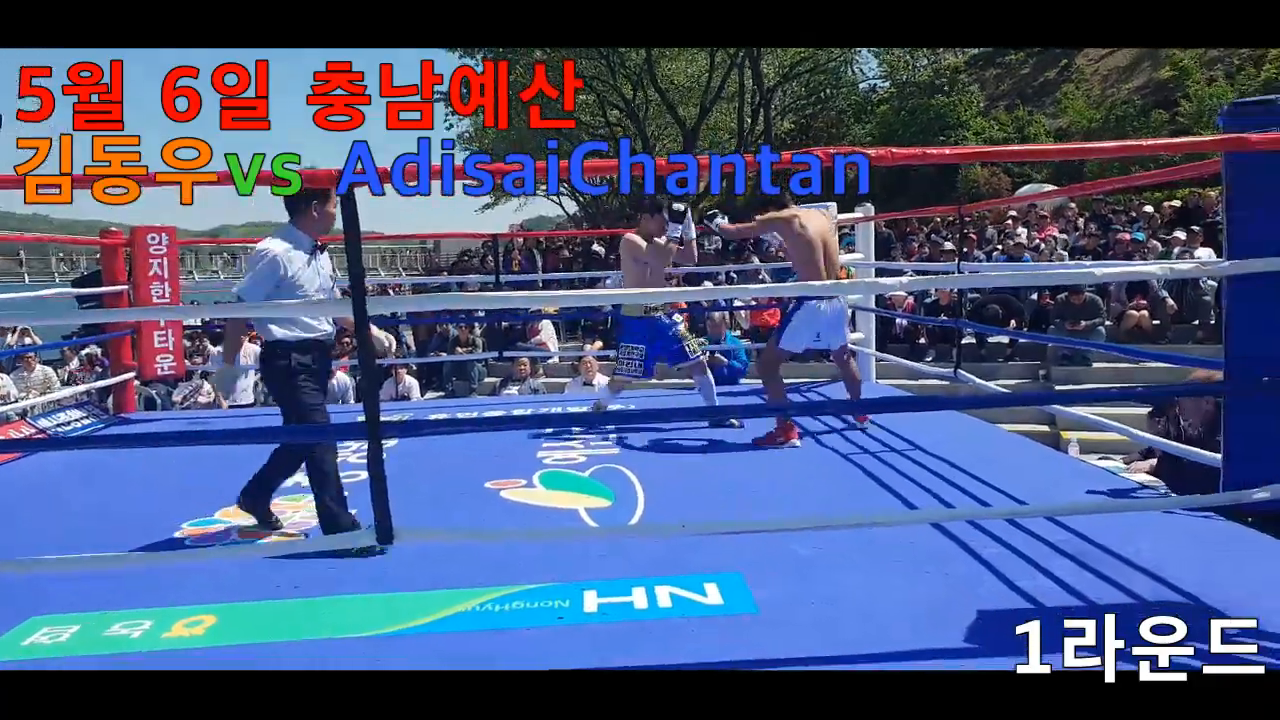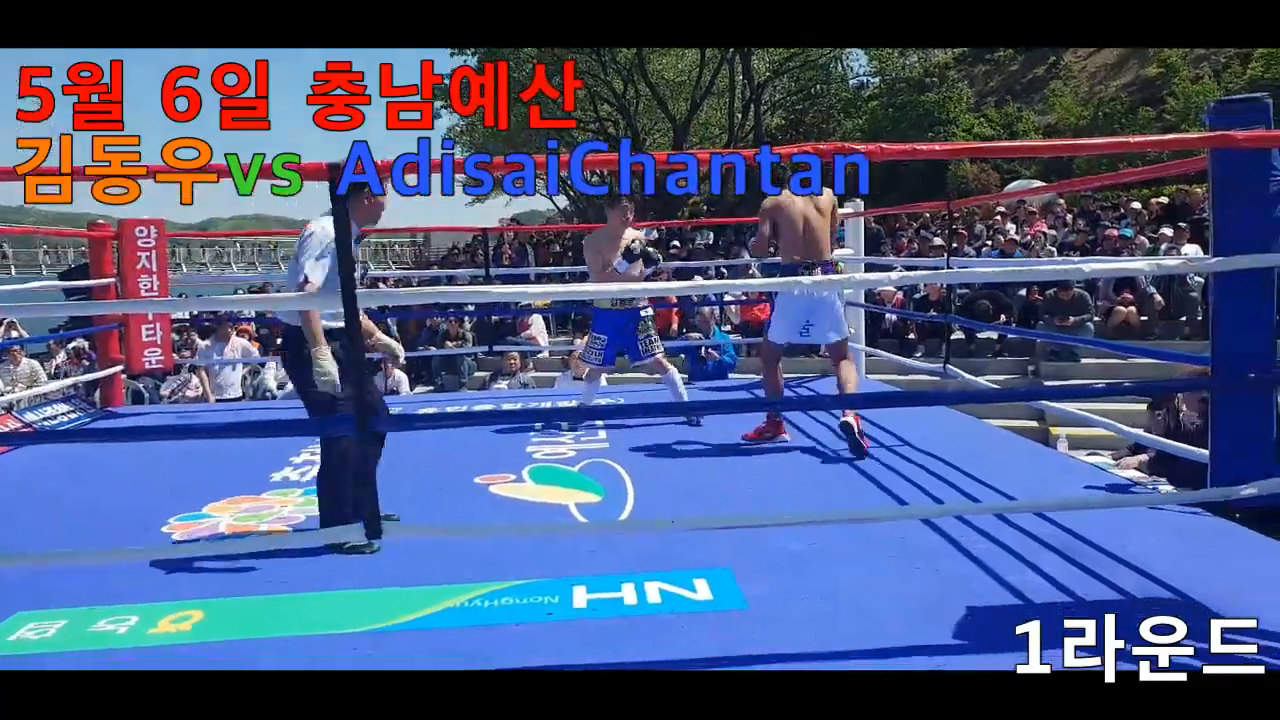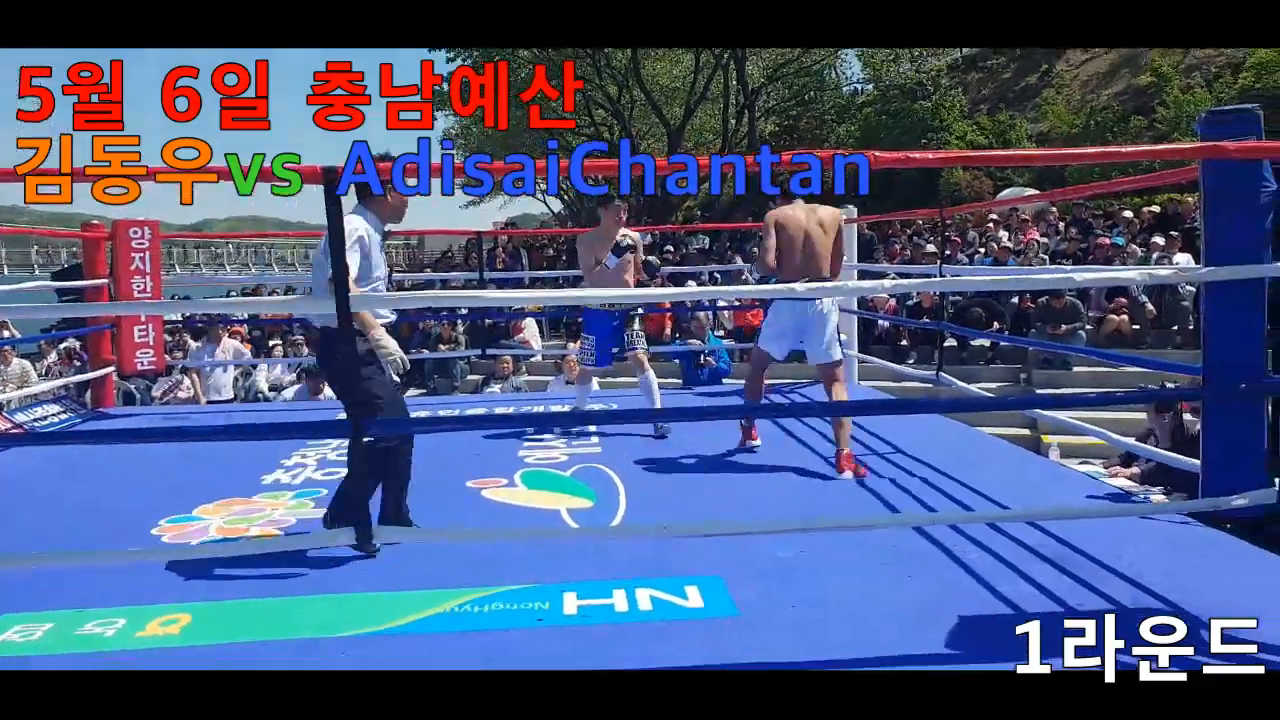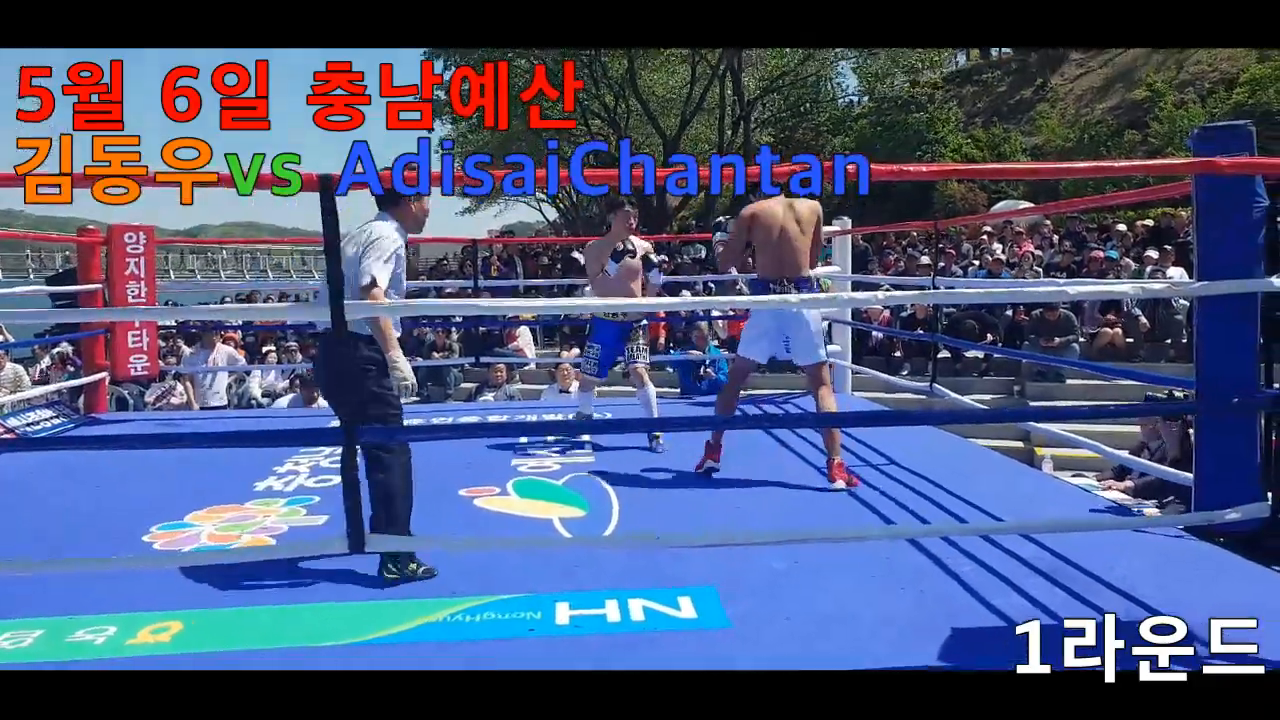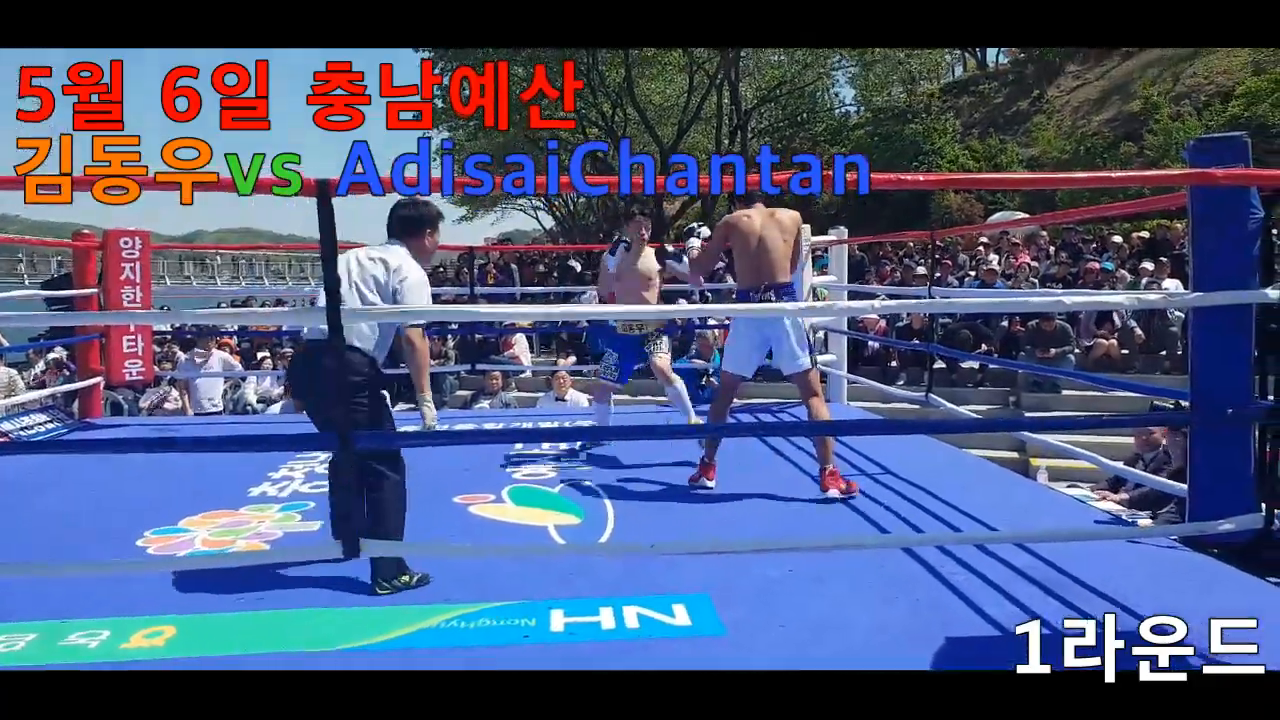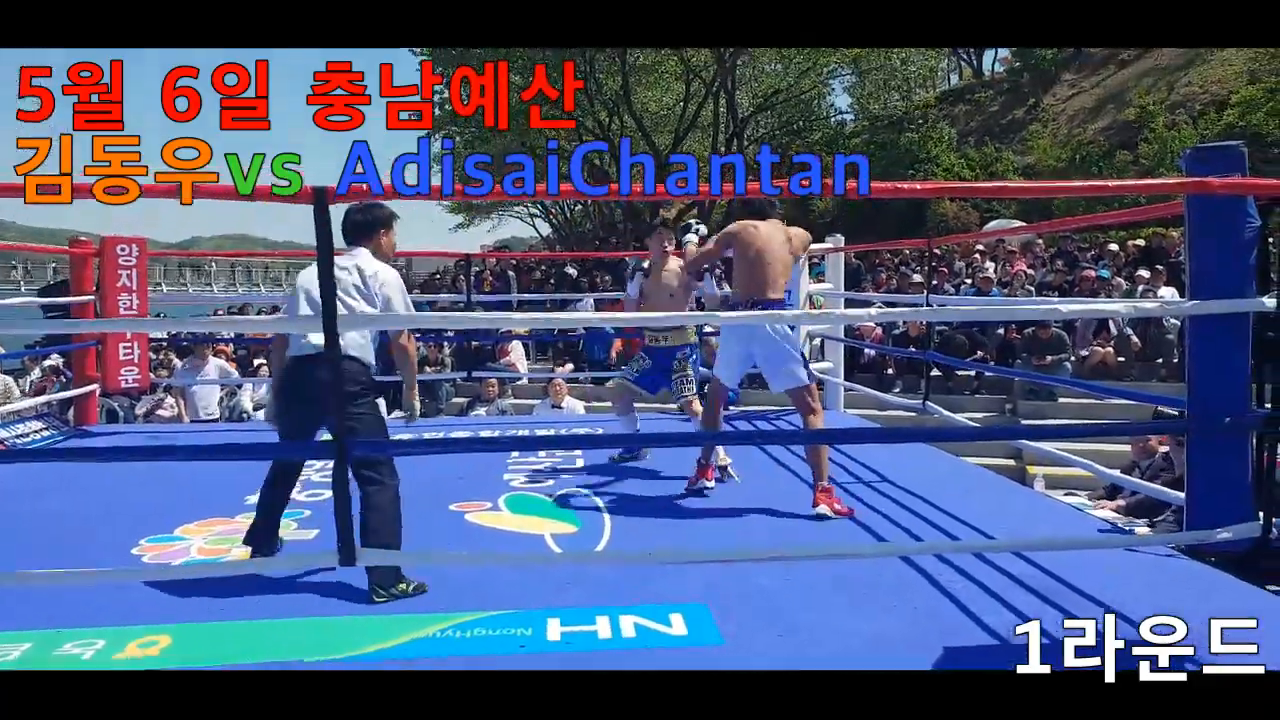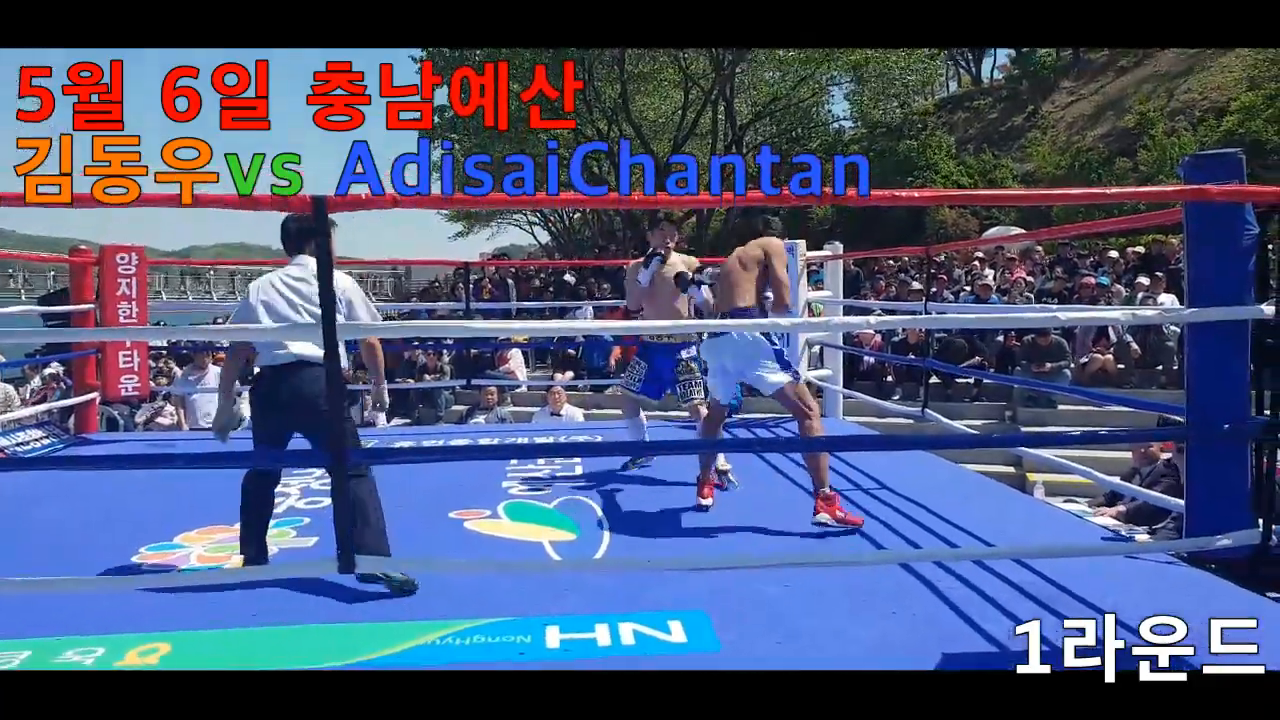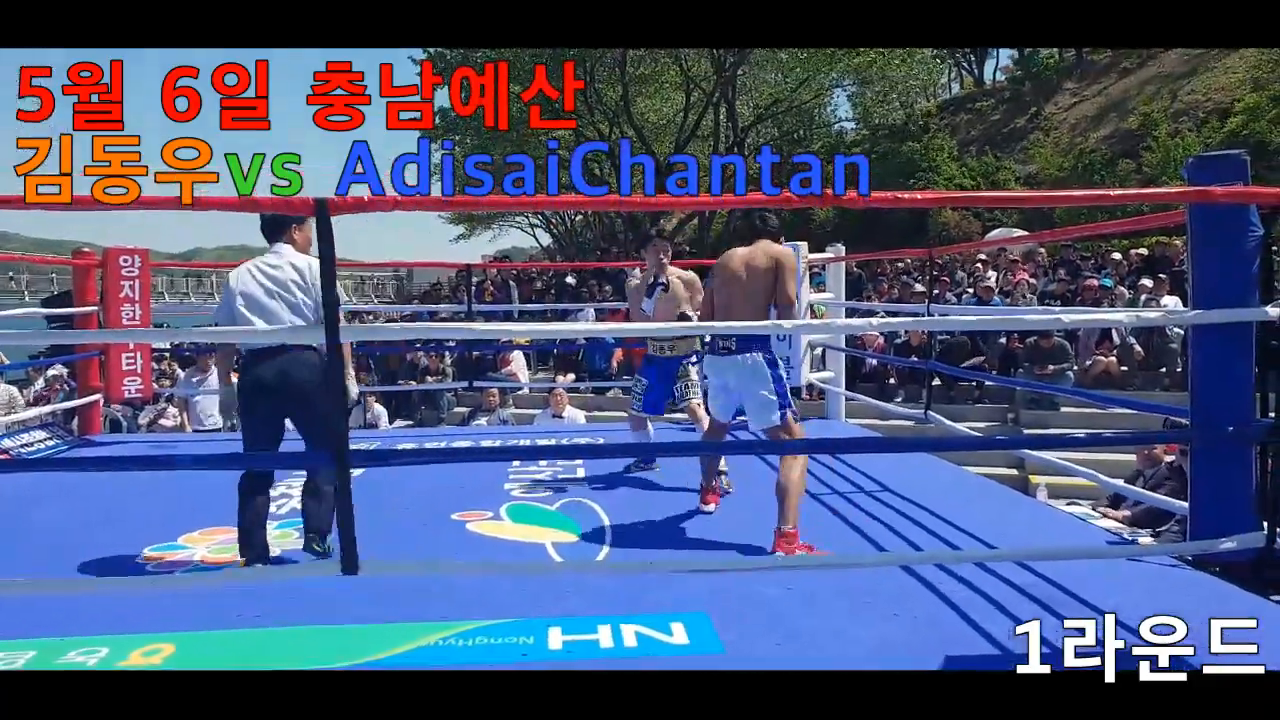
dt=0.2s
person 1, frame 1
left shoulder: (320, 253)
right shoulder: (274, 252)
left elbow: (333, 303)
right elbow: (242, 308)
left wrist: (369, 331)
right wrist: (229, 362)
left hip: (317, 355)
right hip: (289, 360)
left knee: (301, 439)
right knee: (319, 441)
left ankle: (254, 497)
right ankle: (340, 527)
person 1, frame 2
left shoulder: (345, 238)
right shoulder: (326, 233)
right elbow: (306, 294)
left wrist: (379, 339)
right wrist: (320, 353)
left hip: (337, 344)
right hip: (310, 349)
left knee: (374, 417)
right knee: (342, 435)
left ankle: (363, 510)
right ankle: (340, 527)
person 1, frame 3
left shoulder: (367, 231)
right shoulder: (355, 229)
right elbow: (340, 287)
right wrist: (379, 336)
left hip: (358, 347)
right hip: (350, 347)
left knee: (394, 430)
right knee: (387, 432)
left ankle: (394, 521)
right ankle: (344, 519)
person 1, frame 4
left shoulder: (367, 234)
right shoulder: (387, 238)
right elbow: (373, 296)
right wrist: (395, 355)
left hip: (336, 350)
right hip: (357, 352)
left knee: (370, 448)
right knee: (391, 452)
left ankle: (372, 540)
right ankle: (396, 557)
person 1, frame 5
left shoulder: (352, 258)
right shoulder: (410, 270)
right elbow: (413, 336)
right wrist: (425, 399)
left hip: (308, 361)
right hip: (349, 368)
left knee: (349, 452)
right knee: (385, 468)
left ankle: (348, 536)
right ankle: (389, 572)
person 1, frame 6
left shoulder: (309, 273)
right shoulder: (383, 274)
left elbow: (281, 338)
right elbow: (402, 340)
left wrist: (275, 392)
right wrist: (411, 393)
left hip: (299, 376)
right hip: (345, 377)
left knee: (287, 462)
right knee: (378, 475)
left ankle: (262, 540)
right ankle: (385, 578)
person 1, frame 7
left shoulder: (259, 287)
right shoulder: (338, 281)
left elbow: (236, 352)
right elbow: (369, 340)
left wrist: (226, 404)
right wrist: (379, 385)
left hip: (271, 384)
right hip: (319, 381)
left knee: (263, 472)
right knee: (352, 474)
left ankle: (253, 556)
right ankle: (374, 563)
person 1, frame 8
left shoulder: (239, 275)
right shoulder: (312, 267)
left elbow: (224, 338)
left wrist: (226, 388)
right wrist: (348, 372)
left hip: (256, 371)
right hip: (304, 366)
left knee: (257, 467)
right knee: (326, 454)
left ankle: (254, 555)
right ankle: (317, 536)
person 2, frame 1
left shoulder: (782, 218)
right shoulder: (822, 215)
left elbow: (735, 233)
left wrist: (714, 221)
left hip: (810, 303)
right hip: (836, 300)
left knee: (767, 364)
right knee: (843, 356)
left ankle: (786, 430)
right ankle: (860, 413)
person 2, frame 2
left shoulder: (772, 204)
right shoulder: (827, 196)
left elbow: (759, 248)
left hip: (793, 285)
right hip: (825, 282)
left knee: (769, 356)
right knee: (841, 356)
left ankle: (774, 424)
right ankle: (849, 416)
person 2, frame 3
left shoulder: (775, 216)
right shoulder: (832, 214)
left elbow: (767, 265)
right elbow: (836, 268)
left wrist: (756, 266)
left hip: (787, 302)
right hip: (822, 301)
left knee: (756, 365)
right knee: (835, 381)
left ankle: (749, 432)
right ankle: (845, 457)
person 2, frame 4
left shoulder: (751, 212)
right shoulder: (812, 208)
left elbow: (725, 262)
left wrist: (719, 240)
right hip: (803, 298)
left knee: (735, 377)
right knee: (821, 385)
left ankle: (713, 452)
right ankle: (836, 467)
person 2, frame 5
left shoulder: (731, 222)
right shoulder: (792, 218)
left elbow: (698, 270)
right hip: (784, 306)
left knee: (724, 392)
right knee: (812, 393)
left ankle: (707, 468)
right ankle: (830, 475)
person 2, frame 6
left shoulder: (739, 229)
right shoulder: (800, 236)
left elbow: (692, 266)
left wrist: (690, 242)
left hip: (737, 323)
right hip: (775, 321)
left knee: (716, 395)
right knee: (811, 409)
left ankle: (703, 470)
right ankle: (823, 493)
person 2, frame 7
left shoulder: (736, 253)
right shoulder: (772, 247)
right elbow: (782, 301)
right wrist: (773, 313)
left hip: (715, 340)
right hip: (746, 331)
left knee: (716, 412)
right knee: (808, 413)
left ankle: (705, 487)
right ankle: (825, 502)
person 2, frame 8
left shoulder: (724, 259)
right shoulder: (782, 254)
left elbow: (706, 318)
right elbow: (790, 314)
left hip: (716, 355)
right hip: (752, 355)
left knee: (718, 426)
right knee: (794, 445)
left ankle: (708, 493)
right ankle: (787, 538)
person 3, frame 1
left shoulder: (661, 240)
right shoulder: (631, 240)
left elbow: (691, 259)
right elbow: (663, 259)
left wrist: (687, 225)
right wrist: (675, 227)
left hip: (663, 315)
right hip: (636, 318)
left knee: (698, 362)
right knee: (624, 379)
right ankle: (598, 411)
person 3, frame 2
left shoulder: (638, 237)
right shoulder: (593, 241)
right elbow: (598, 280)
left wrist: (651, 264)
right wrist: (622, 264)
left hip: (637, 308)
right hip: (606, 311)
left knee: (658, 361)
right knee: (597, 368)
person 3, frame 3
left shoulder: (633, 238)
right shoulder: (587, 240)
right elbow: (590, 279)
left wrist: (649, 272)
right wrist: (613, 257)
left hip: (628, 309)
right hip: (598, 312)
left knee: (639, 359)
right knee: (587, 368)
right ankle: (578, 412)
person 3, frame 4
left shoulder: (644, 247)
right shoulder: (595, 248)
left elbow: (652, 291)
right elbow: (595, 288)
left wrist: (655, 272)
right wrist: (614, 263)
left hip: (635, 320)
right hip: (605, 321)
left knee: (638, 373)
right knee: (588, 378)
left ankle: (654, 430)
right ankle: (584, 416)
person 3, frame 5
left shoulder: (658, 256)
right shoulder: (612, 255)
right elbow: (604, 292)
left wrist: (678, 261)
right wrist: (614, 257)
left hip: (653, 330)
right hip: (622, 333)
left knee: (662, 369)
right knee: (602, 388)
left ankle: (693, 422)
person 3, frame 6
left shoulder: (685, 270)
right shoulder: (641, 273)
left elbow: (714, 301)
right elbow: (629, 314)
left wrist: (704, 277)
right wrist: (635, 282)
left hip: (681, 346)
right hip: (651, 345)
left knee: (691, 405)
right knee: (619, 392)
left ankle: (721, 460)
right ankle: (635, 446)
person 3, frame 7
left shoulder: (689, 264)
right shoulder: (637, 267)
left elbow: (709, 305)
right elbow: (633, 305)
left wrist: (695, 288)
right wrist: (647, 268)
left hip: (682, 344)
right hip: (649, 344)
left knee: (696, 406)
right knee: (628, 399)
left ankle: (720, 465)
person 3, frame 8
left shoulder: (688, 279)
right shoulder: (635, 286)
left wrist: (693, 320)
right wrist: (650, 296)
left hip: (685, 355)
right hip: (654, 357)
left knee: (694, 409)
right knee: (636, 414)
left ankle: (719, 469)
right ankle: (647, 457)
